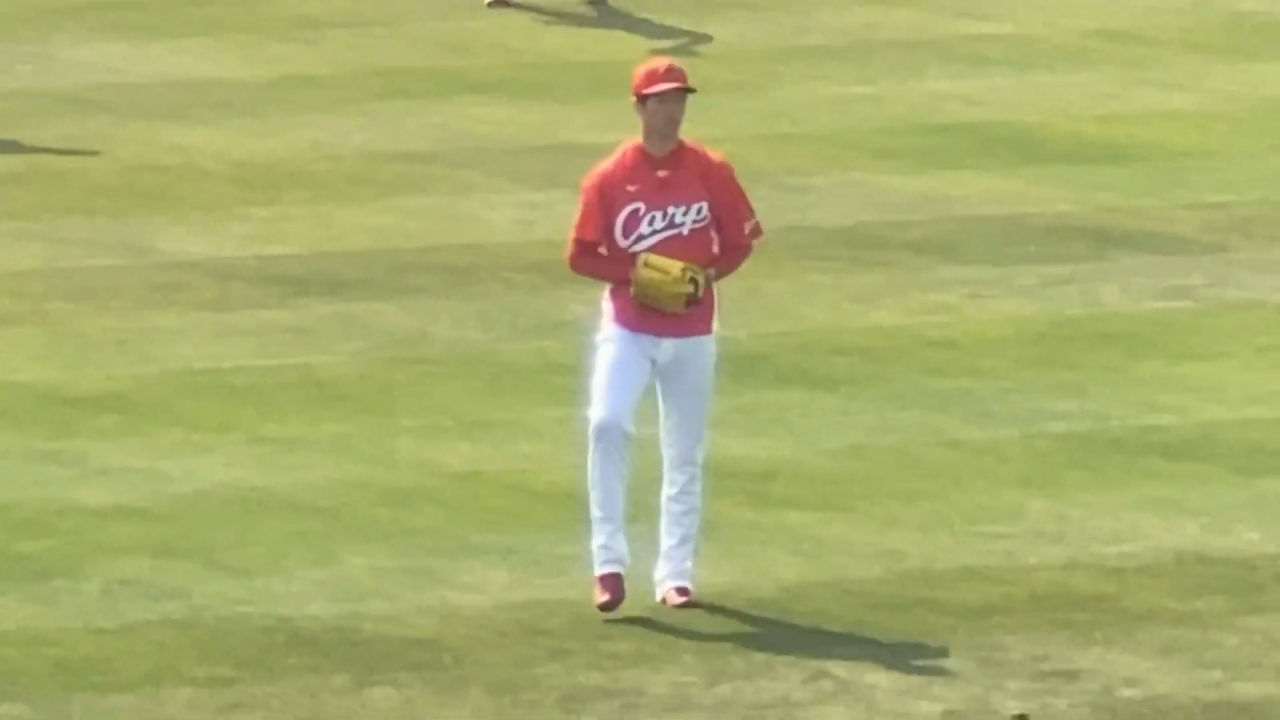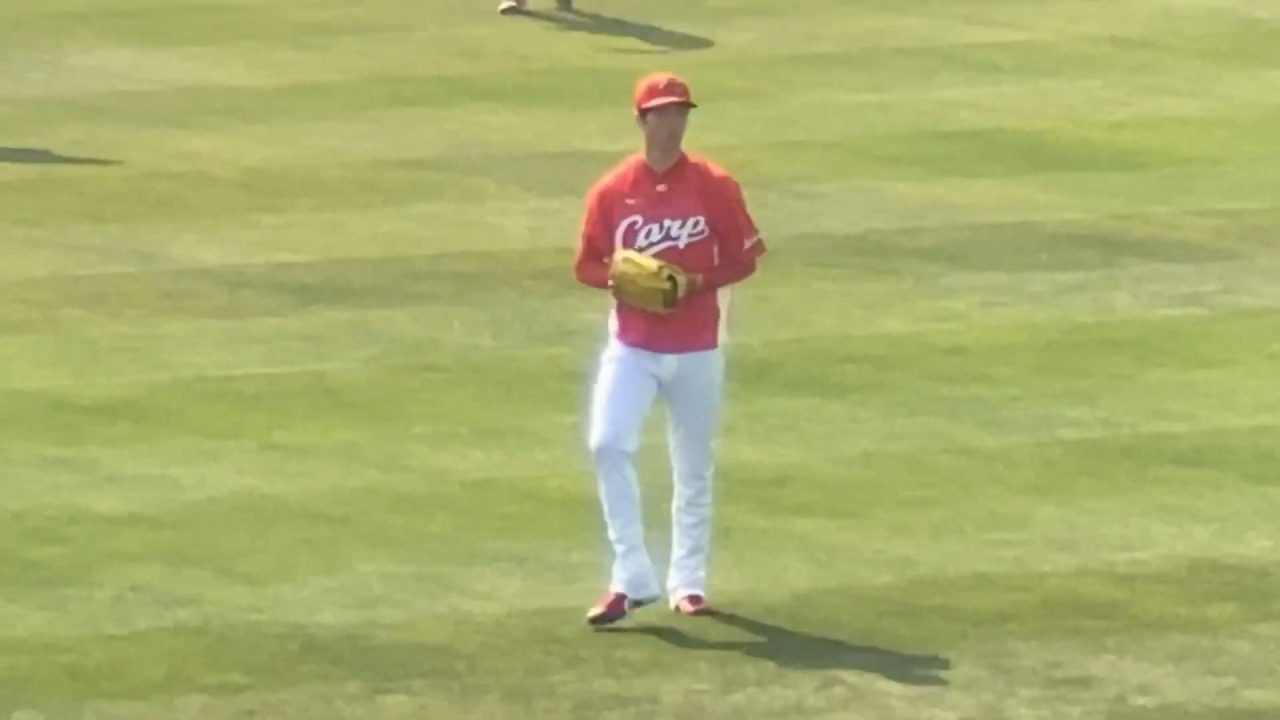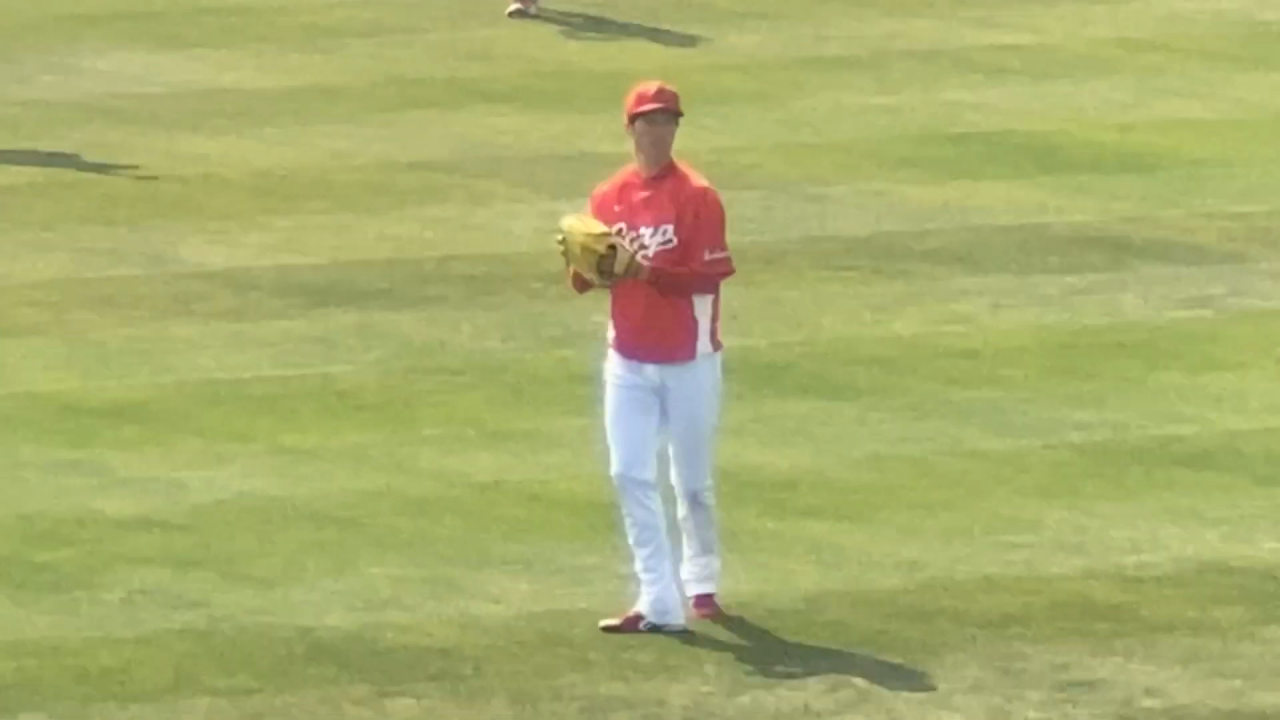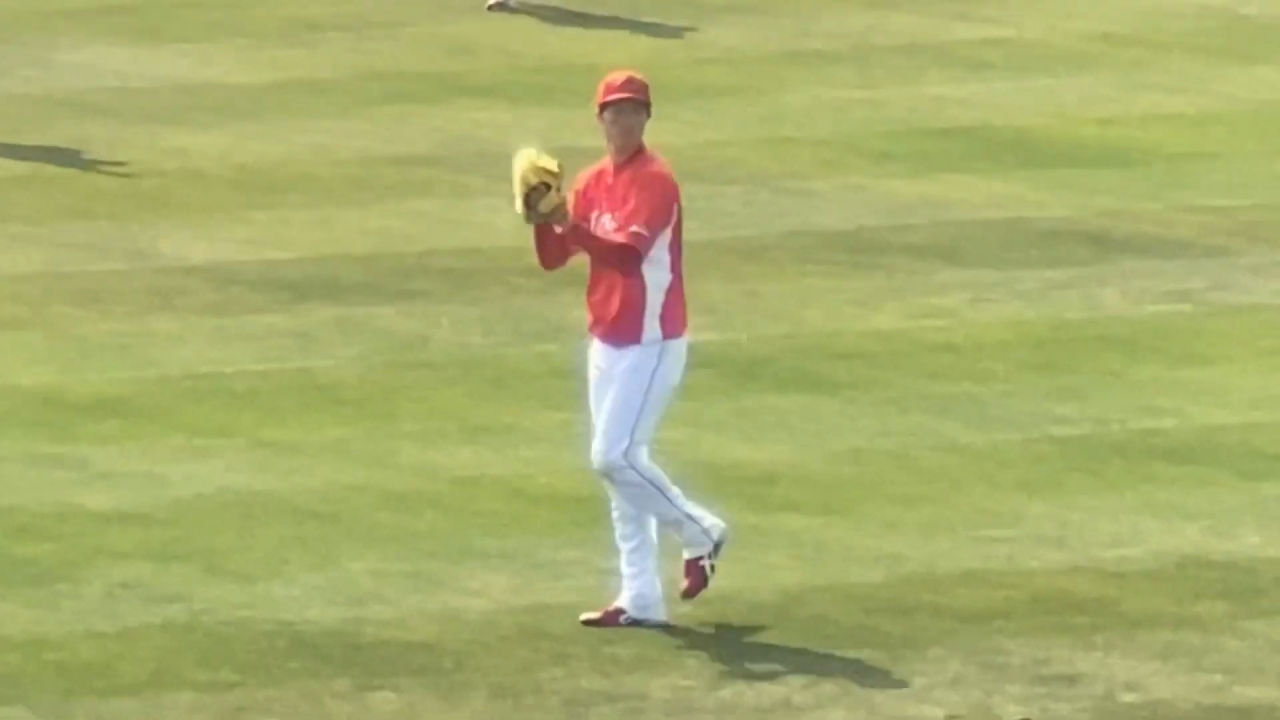
dt=0.2s
person 1, frame 1
left shoulder: (712, 170)
right shoulder: (608, 177)
left elbow: (741, 241)
right elbow: (580, 256)
left wrist: (706, 275)
right wrist: (632, 274)
left hip: (692, 334)
right hip: (627, 329)
left knee: (685, 457)
right knee: (606, 422)
left ankle: (675, 574)
right ankle: (609, 558)
person 1, frame 2
left shoulder: (714, 184)
right shoulder: (610, 190)
left elbow: (744, 259)
right elbow: (586, 266)
left wrist: (696, 280)
left hip: (697, 348)
right hip: (631, 346)
left knee: (693, 470)
right knee: (607, 446)
left ankle: (687, 581)
right ankle: (632, 577)
person 1, frame 3
left shoulder: (696, 195)
right shoulder: (607, 196)
left elbow: (710, 277)
right elbow: (582, 278)
left wrist: (642, 269)
left hip: (688, 360)
right hip: (626, 360)
left knee: (693, 480)
right knee: (629, 476)
left ankle: (699, 579)
right ankle: (659, 602)
person 1, frame 4
left shoulder: (654, 179)
right shoulder: (589, 181)
left elbow: (625, 254)
right elbow: (553, 258)
left wrist: (568, 222)
right wrist: (545, 218)
left hip: (649, 340)
right hip: (608, 341)
left knee: (615, 457)
right knee: (618, 464)
left ankle: (700, 530)
right ankle: (640, 597)
